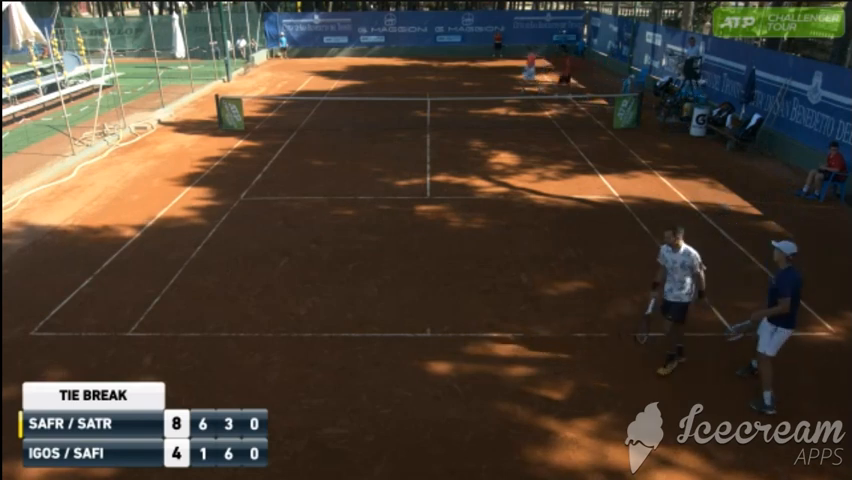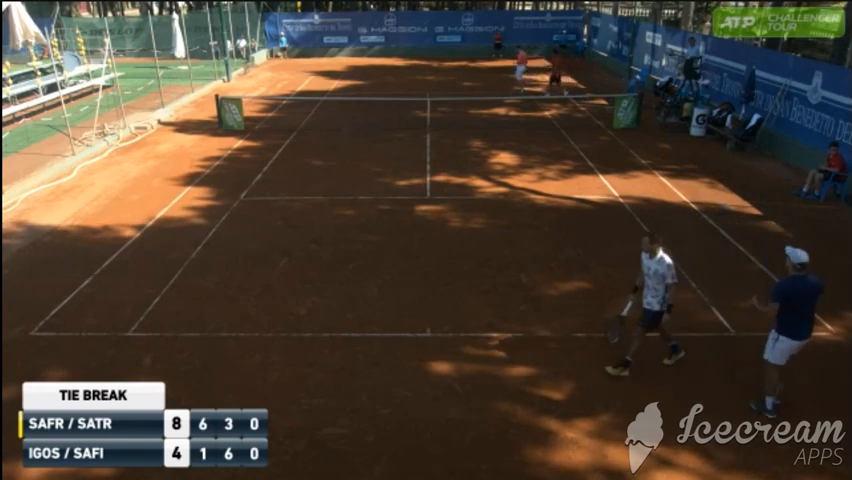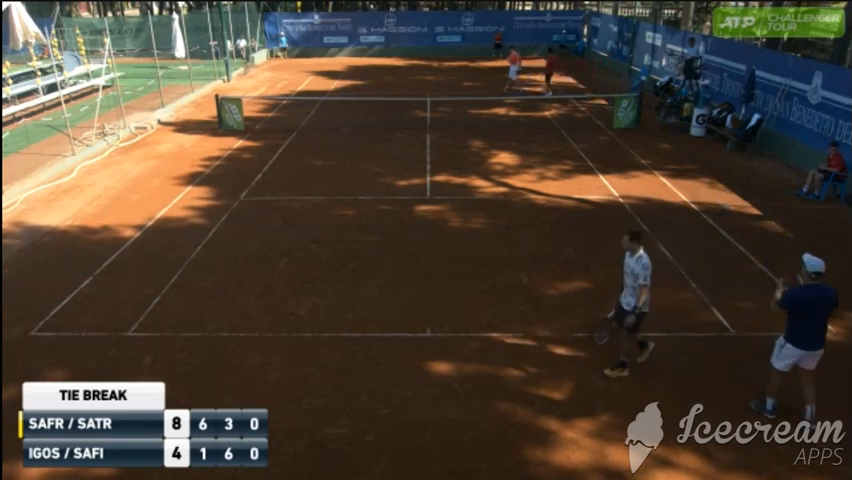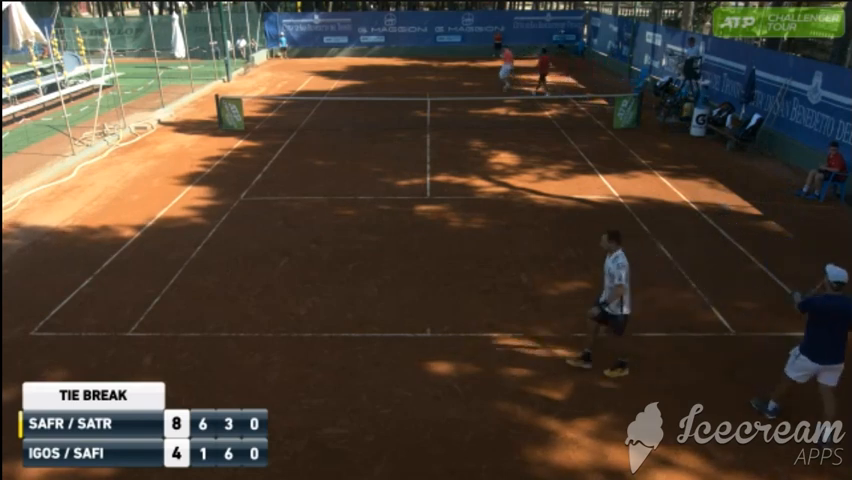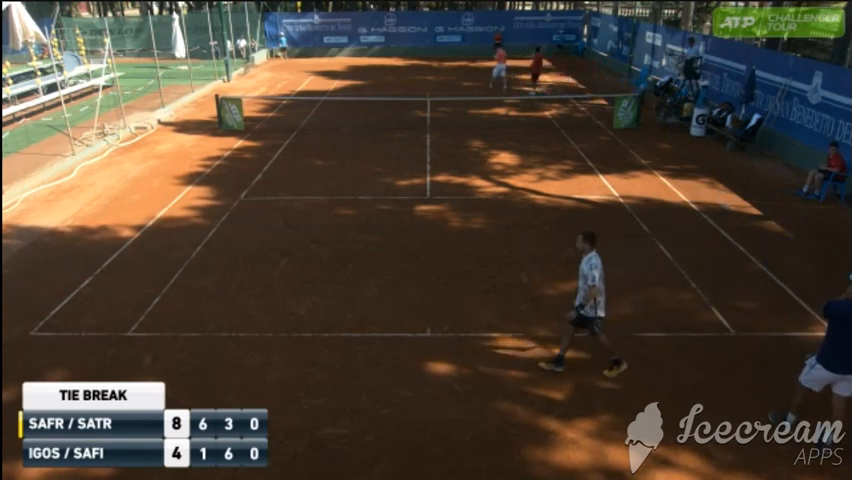
dt=0.2s
person 1, frame 1
left shoulder: (784, 278)
right shoulder: (792, 272)
left elbow: (785, 307)
left wrist: (760, 314)
right wrist: (765, 312)
left hip: (779, 325)
right hip: (787, 323)
left knee: (764, 359)
right knee: (761, 349)
left ankle: (767, 403)
right ankle: (753, 368)
person 1, frame 2
left shoulder: (784, 285)
right shoulder: (816, 283)
left elbow: (772, 311)
right elbow: (806, 303)
left wrist: (757, 305)
left hip: (786, 334)
right hip: (805, 333)
left knee: (771, 367)
right knee: (781, 361)
left ankle: (768, 406)
right ankle: (776, 394)
person 1, frame 3
left shoulder: (793, 293)
right shoulder: (831, 293)
left elbow: (777, 307)
right elbow: (830, 312)
left wrist: (779, 290)
left hip: (794, 343)
right hip: (817, 344)
left knee: (776, 372)
right knee: (807, 376)
left ankle: (769, 407)
right ankle: (810, 416)
person 1, frame 4
left shoulder: (814, 301)
left elbow: (800, 307)
left wrist: (817, 290)
left hip: (810, 355)
right hip: (836, 359)
left knee: (788, 380)
right knee: (828, 394)
left ankle: (770, 408)
right ankle: (826, 437)
person 1, frame 5
left shoulder: (836, 306)
left elbow: (826, 313)
left hip: (826, 364)
left knee: (802, 388)
left ankle: (789, 421)
right ankle: (827, 439)
person 2, frame 1
left shoulder: (691, 255)
right shoulder: (664, 250)
left elbow: (699, 276)
left wrist: (701, 295)
right wrist: (654, 287)
left hip: (682, 298)
right hip: (667, 295)
left knee: (672, 329)
right knee: (676, 327)
left ankle: (671, 358)
right ankle: (678, 353)
person 2, frame 2
left shoulder: (666, 263)
right shoulder: (645, 255)
left elbow: (671, 288)
left wrist: (668, 310)
right wrist: (634, 291)
left hip: (657, 305)
right hip: (647, 301)
left knee: (638, 333)
right knee: (658, 327)
left ankle: (624, 365)
right ankle: (676, 350)
person 2, frame 3
left shoulder: (643, 263)
right shoulder: (629, 254)
left elbow: (644, 290)
left wrist: (633, 313)
right wrist: (622, 291)
left hip: (636, 306)
right hip: (625, 300)
left knee: (625, 335)
right knee: (616, 326)
left ankle: (622, 366)
right ankle: (644, 345)
person 2, frame 4
left shoulder: (620, 263)
right shoulder: (611, 256)
left elbow: (619, 290)
left wrist: (600, 306)
left hip: (617, 307)
right hip: (606, 302)
left knee: (617, 336)
right knee: (592, 326)
left ankle: (622, 366)
right ankle: (586, 358)
person 2, frame 5
left shoulder: (593, 264)
right shoulder: (588, 258)
left elbow: (593, 291)
left wrist: (577, 309)
left hip: (591, 310)
right hip: (582, 305)
left knee: (598, 338)
right knee: (568, 330)
left ankle: (618, 362)
right ankle: (557, 362)
